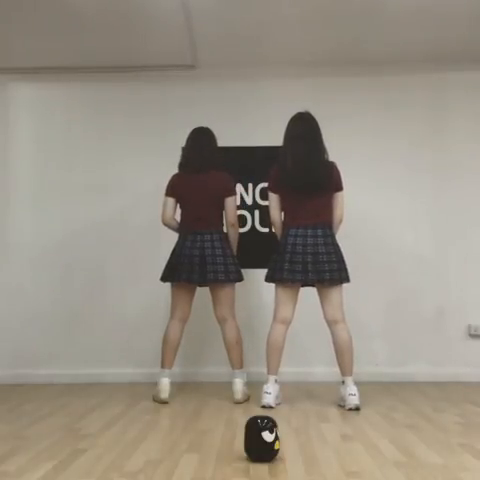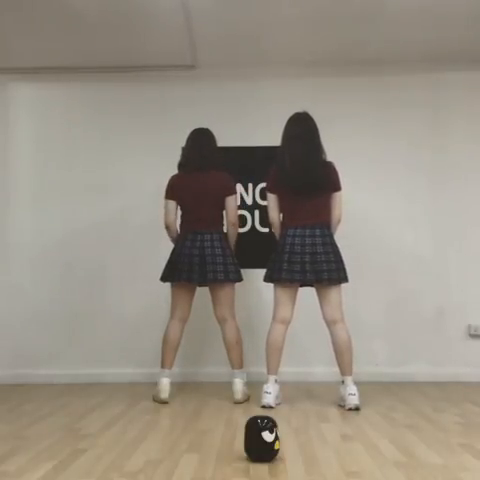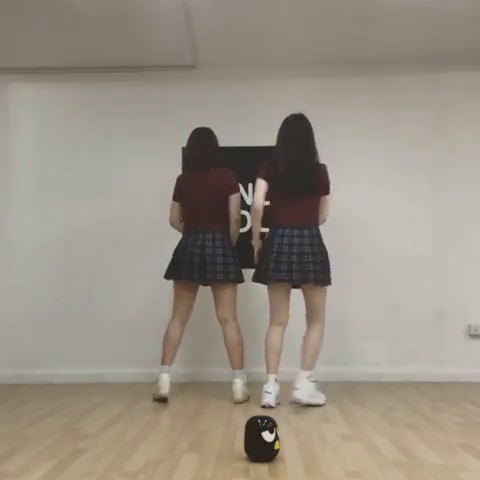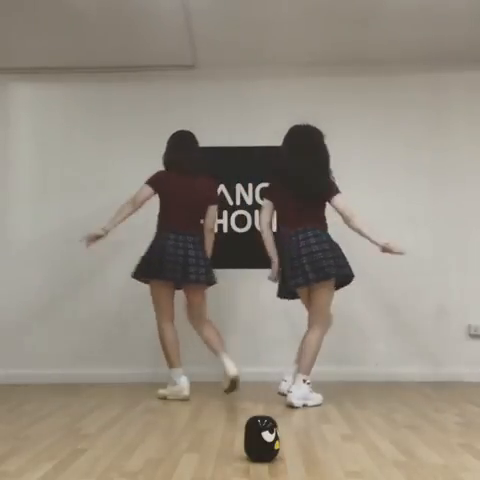
dt=0.5s
person 1, frame 1
left shoulder: (279, 173)
right shoulder: (330, 170)
left elbow: (275, 217)
right elbow: (338, 216)
left hip: (291, 244)
right hip: (324, 244)
left knee: (281, 320)
right knee: (336, 320)
left ankle: (271, 387)
right ankle: (349, 388)
person 1, frame 2
left shoulder: (277, 173)
right shoulder: (328, 170)
left elbow: (273, 218)
right elbow: (336, 216)
left hip: (289, 244)
right hip: (322, 244)
left knee: (280, 320)
right knee: (335, 320)
left ankle: (270, 387)
right ankle: (349, 388)
person 1, frame 3
left shoulder: (270, 169)
right shoulder: (320, 171)
left elbow: (257, 204)
right elbow: (323, 216)
left wrist: (256, 238)
left hip: (279, 243)
right hip: (311, 243)
left knee: (278, 322)
right knee: (316, 320)
left ankle: (270, 386)
right ankle: (305, 382)
person 1, frame 4
left shoulder: (277, 181)
right shoulder: (319, 180)
left elbow: (264, 223)
right elbow: (346, 214)
left wrist: (275, 259)
right wrist: (377, 242)
left hip: (291, 250)
right hip: (315, 246)
left knee: (320, 320)
right knee: (319, 322)
left ankle: (293, 379)
right ankle: (299, 386)
person 2, frame 1
left shoulder: (177, 180)
right shoulder: (224, 180)
left elbow: (167, 218)
right elbow: (232, 222)
right wrist: (233, 252)
left hip: (186, 248)
right hip: (217, 246)
left knee: (177, 318)
right knee: (227, 318)
left ankle: (164, 383)
right ankle: (239, 384)
person 2, frame 2
left shoulder: (176, 181)
right shoulder: (224, 180)
left elbow: (169, 223)
right elbow: (232, 221)
right wrist: (229, 250)
left hip: (186, 248)
right hip: (216, 246)
left knee: (177, 318)
right knee: (226, 318)
left ankle: (164, 383)
right ankle: (239, 384)
person 2, frame 3
left shoulder: (182, 180)
right shoulder: (227, 177)
left elbow: (174, 221)
right elbow: (235, 218)
left hip: (189, 247)
right hip: (220, 247)
left knee: (179, 318)
right knee: (228, 318)
left ankle: (163, 380)
right ankle: (239, 385)
person 2, frame 4
left shoulder: (163, 178)
right shoulder: (208, 185)
left elbow: (135, 202)
right elbow: (209, 227)
left wrist: (106, 228)
right wrist: (206, 259)
left hip: (166, 248)
right hip: (194, 250)
left knee: (165, 319)
right knee: (198, 318)
left ankle: (179, 383)
right ankle: (227, 364)
